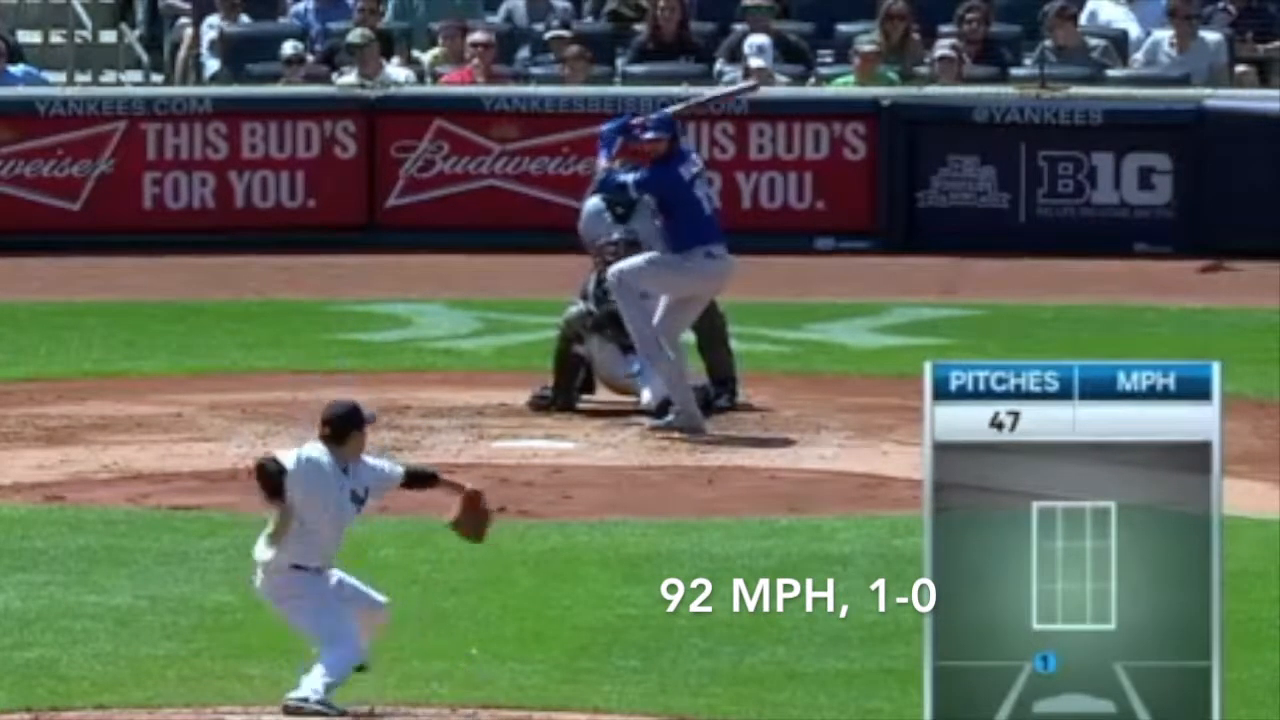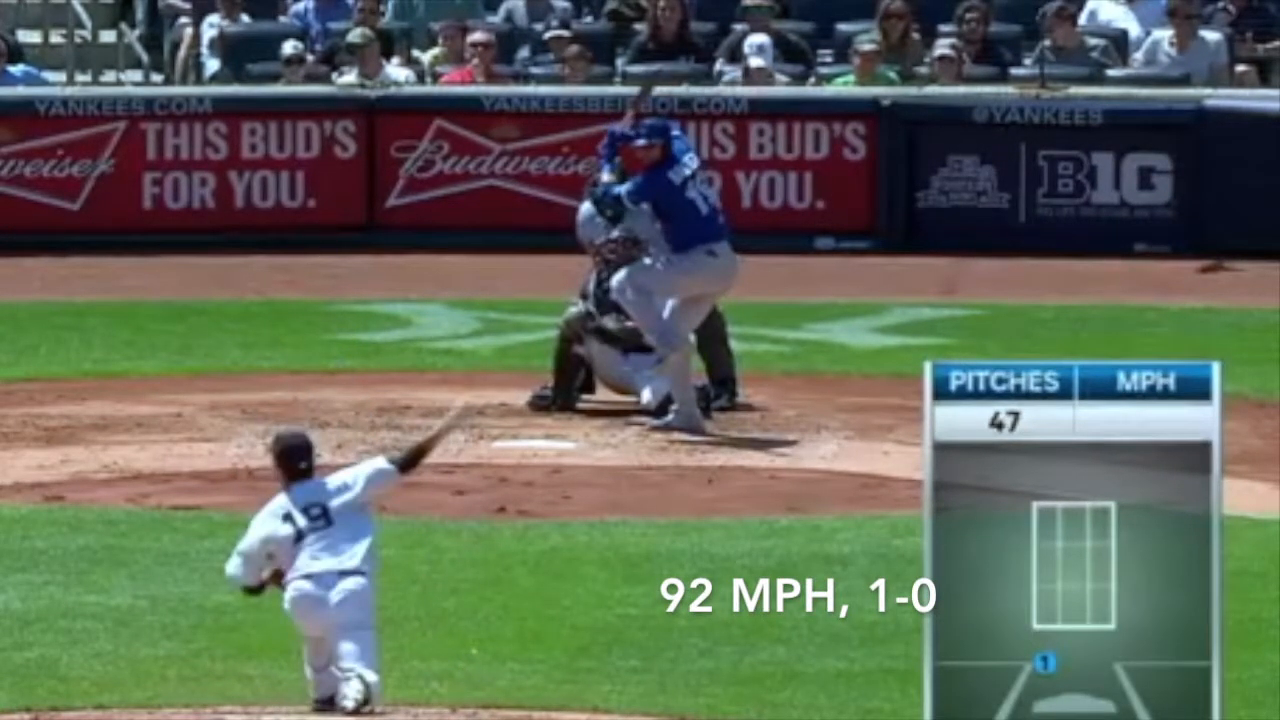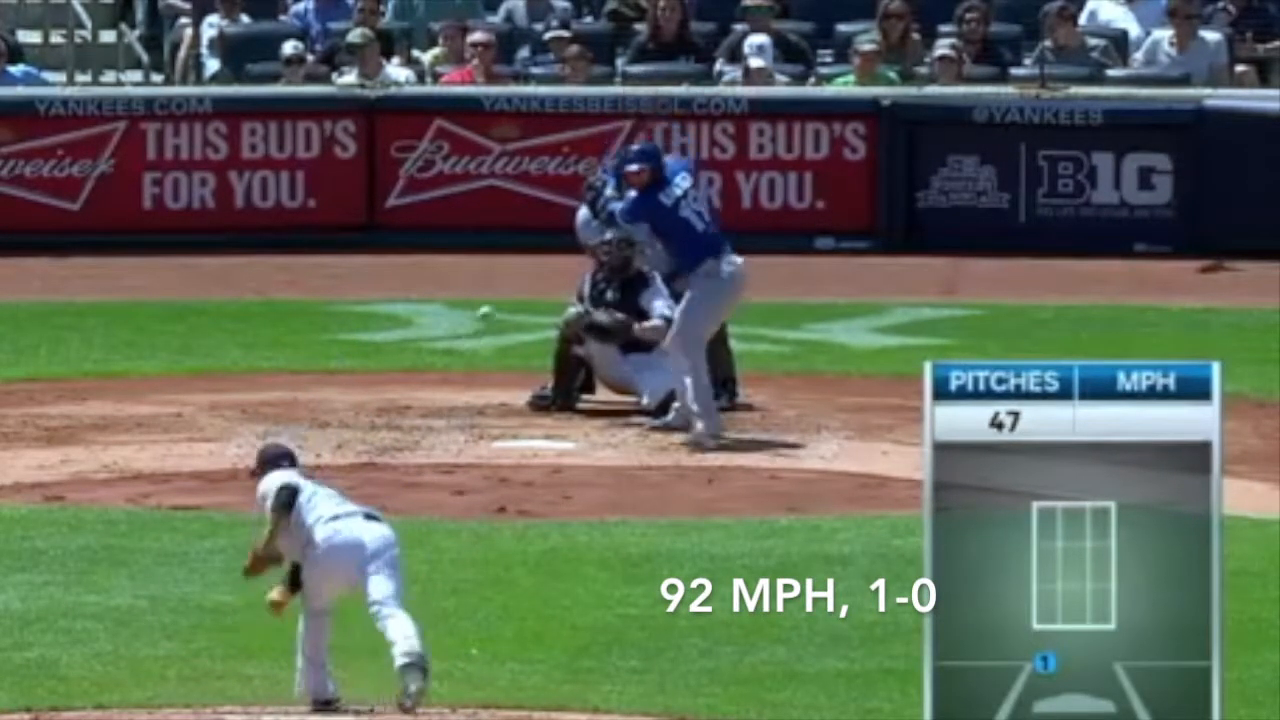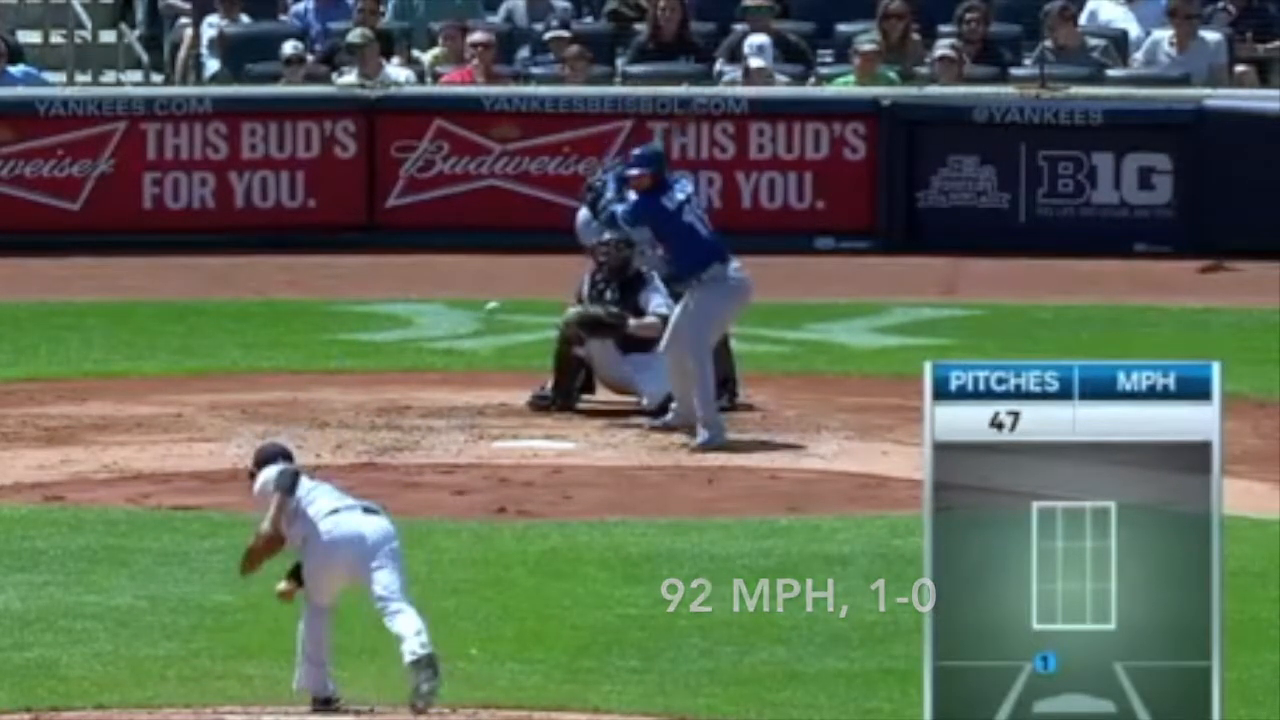
dt=0.5s
person 1, frame 1
left shoulder: (662, 173)
right shoulder: (686, 157)
left elbow: (606, 184)
left wrist: (606, 143)
right wrist: (623, 132)
left hip: (698, 263)
right hip: (711, 262)
left knee: (619, 278)
right knee: (663, 333)
left ankle: (652, 358)
right ankle: (686, 414)
person 1, frame 2
left shoulder: (653, 180)
right shoulder: (685, 152)
left elbow: (606, 198)
right elbow: (670, 129)
left wrist: (608, 161)
right wrist: (630, 133)
left hip: (702, 261)
right hip: (721, 262)
left knee: (624, 283)
right knee: (672, 332)
left ankle: (669, 343)
right ankle: (686, 414)
person 1, frame 3
left shoulder: (647, 202)
right shoulder: (679, 172)
left elbow: (611, 214)
right elbow: (674, 159)
left hip: (714, 276)
right hip: (719, 272)
left knee: (686, 344)
right knee: (676, 347)
left ankle: (707, 422)
right ankle: (684, 413)
person 1, frame 4
left shoulder: (648, 205)
right shoulder: (681, 184)
left elbow: (612, 216)
left wrist: (613, 186)
left hip: (720, 282)
right hip: (703, 284)
left knee: (695, 348)
right knee: (673, 349)
left ankle: (711, 429)
right ankle: (684, 413)
person 2, frame 1
left shoulder: (360, 468)
right shoulder: (311, 463)
left elbow: (407, 475)
right elbow: (265, 467)
left wrist: (459, 487)
right wrist: (281, 509)
left hip: (314, 571)
right hip: (286, 574)
left knee: (374, 609)
right knee: (344, 643)
left ankle: (345, 659)
person 2, frame 2
left shoulder: (268, 519)
right shoulder: (346, 484)
left elbow: (245, 581)
right elbow: (403, 462)
left wrist: (274, 575)
right wrist: (442, 430)
left hip: (303, 597)
right hip: (352, 590)
left knee: (318, 629)
right knee: (357, 662)
left ankle: (326, 694)
right ankle: (357, 686)
person 2, frame 3
left shoulder: (271, 481)
right shoulder: (316, 489)
left elbow: (287, 495)
right elbow: (305, 557)
left wrist: (267, 544)
right wrist: (287, 589)
left hip: (333, 534)
right hip: (377, 534)
left knee: (315, 612)
right knee: (388, 608)
left ankle: (321, 694)
right ankle: (409, 661)
person 2, frame 4
left shoulder: (271, 478)
right shoulder: (314, 488)
left elbow: (289, 475)
left wrist: (272, 519)
right wrist: (294, 581)
left hip: (335, 532)
right hip: (379, 527)
left knee: (316, 609)
right knee: (393, 603)
left ankle: (321, 692)
right ankle: (419, 655)
person 3, frame 1
right shoulder: (595, 282)
left hip: (646, 361)
right hip: (612, 366)
left knee: (658, 401)
right knee: (576, 317)
left ankle: (706, 393)
right ankle: (561, 391)
person 3, frame 2
left shoulder: (652, 283)
right shoulder: (597, 280)
left elbow: (666, 333)
left wrist: (631, 330)
left hip: (648, 360)
right hip: (612, 364)
left knee: (662, 400)
right knee: (575, 320)
left ankle: (699, 394)
right ankle: (563, 392)
person 3, frame 3
left shoulder: (649, 282)
right shoulder: (593, 281)
left elbow: (666, 326)
left wrist: (634, 328)
left hip: (649, 362)
right hip: (613, 366)
left knee: (660, 401)
right ankle: (563, 393)
person 3, frame 4
left shoulder: (646, 282)
right shoulder: (592, 281)
left elbow: (663, 324)
left wrist: (627, 324)
left hip: (648, 362)
right hip: (614, 368)
left knee: (661, 400)
right ankle: (563, 391)
